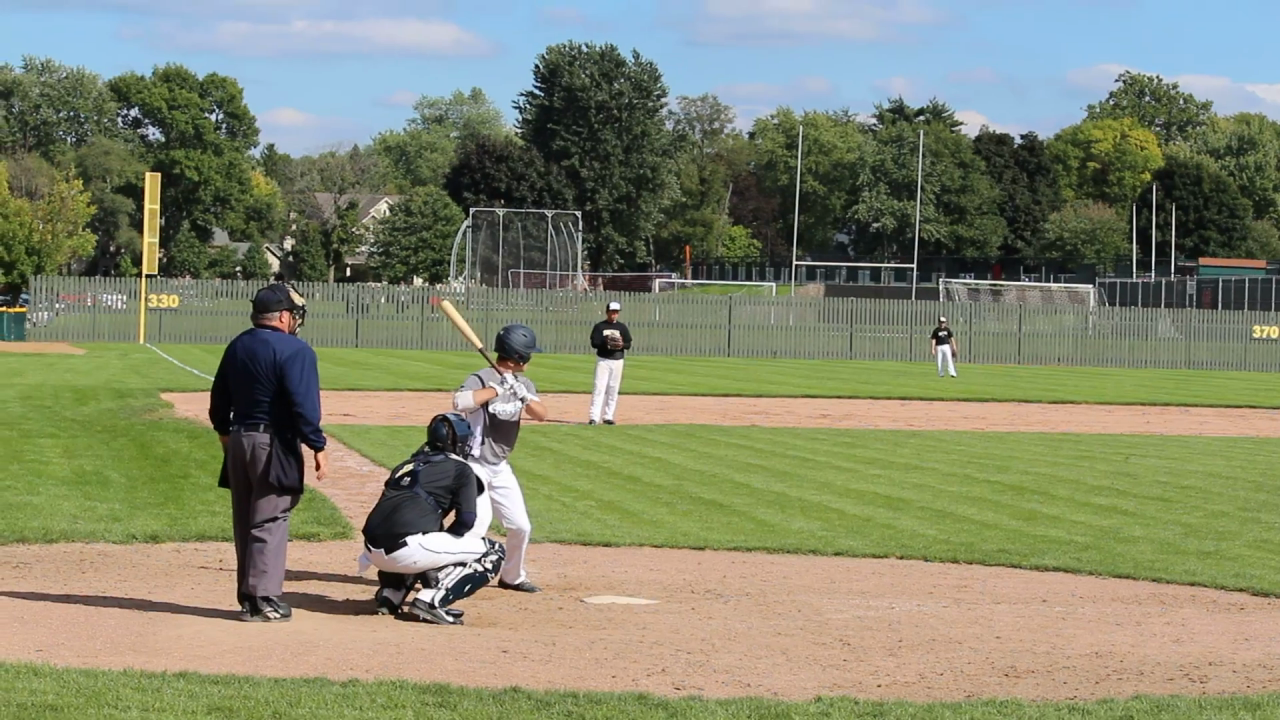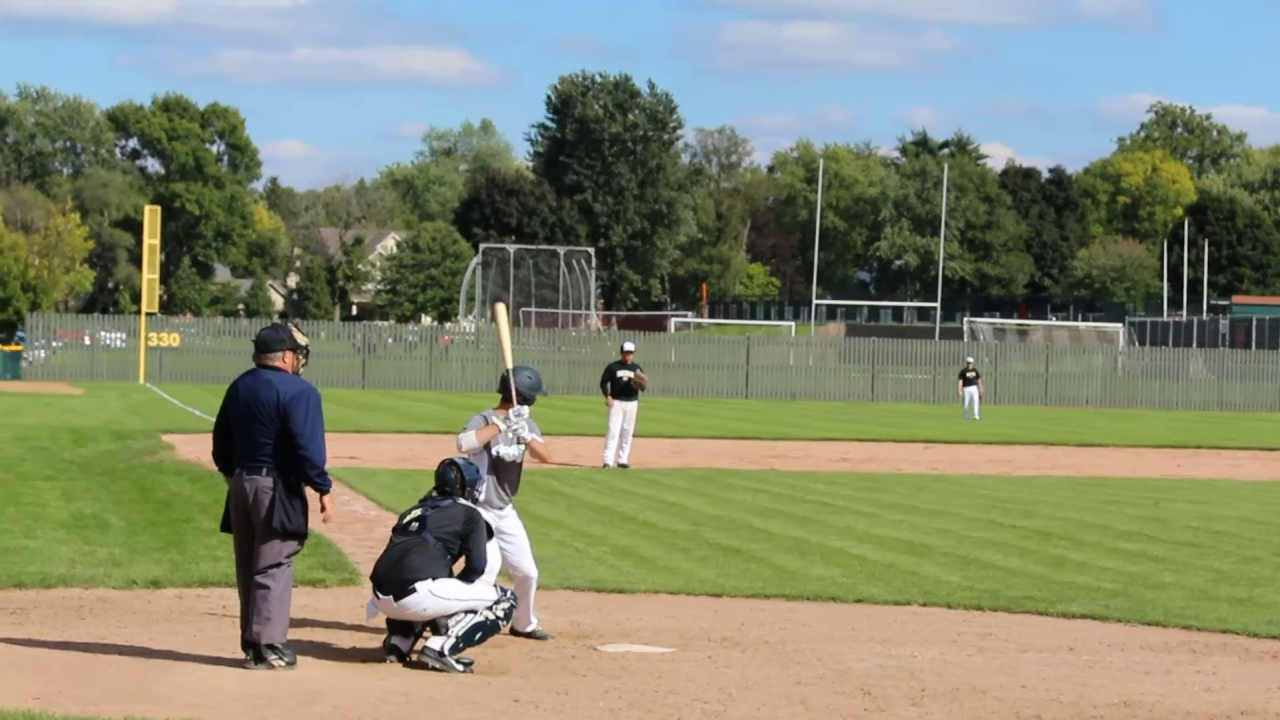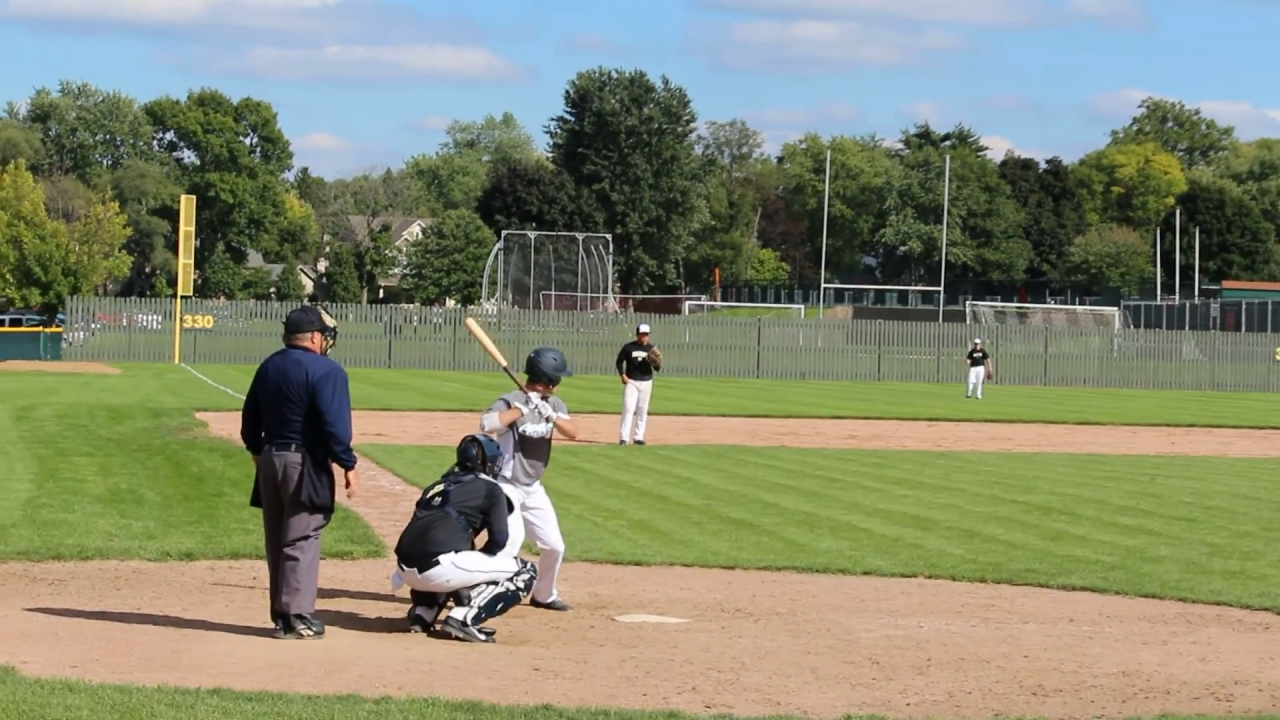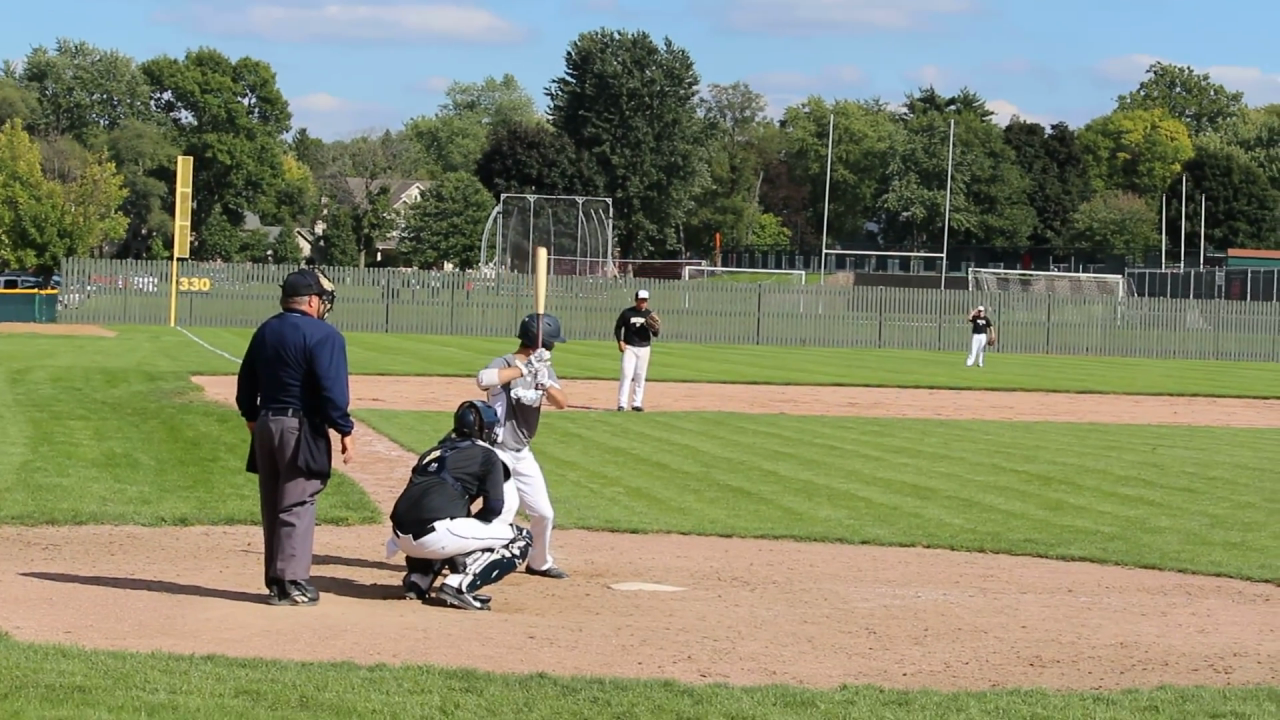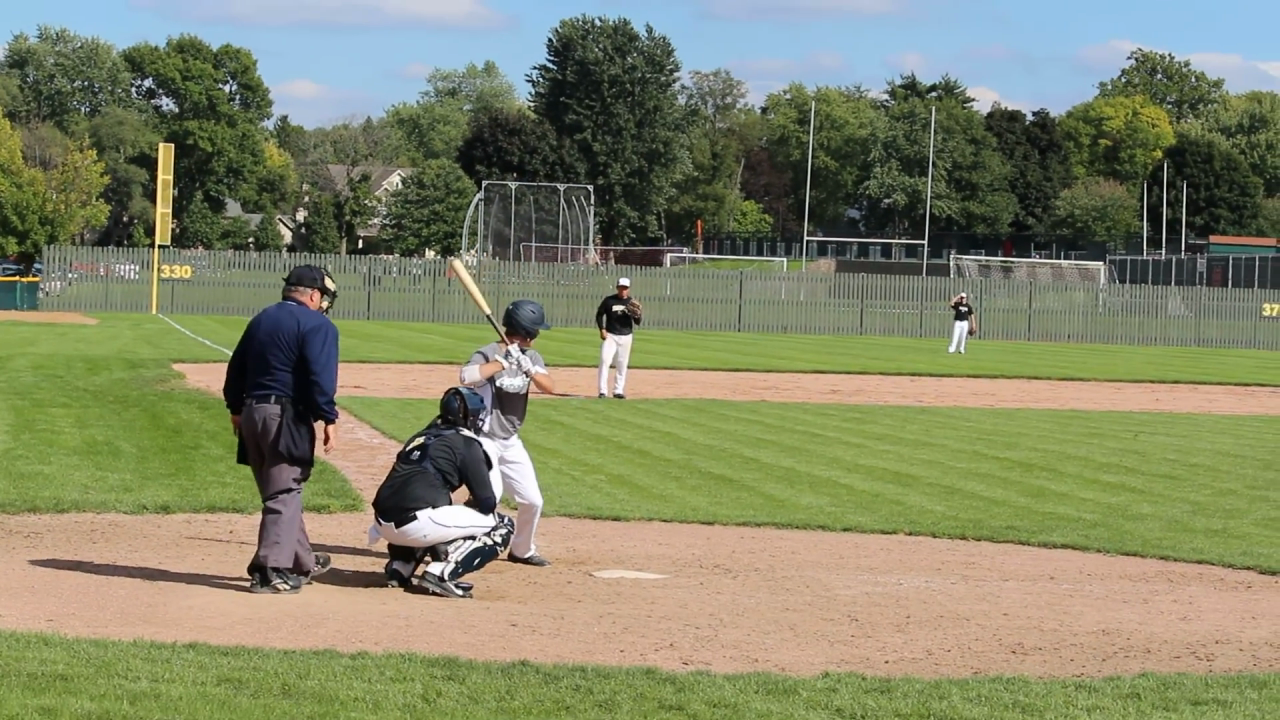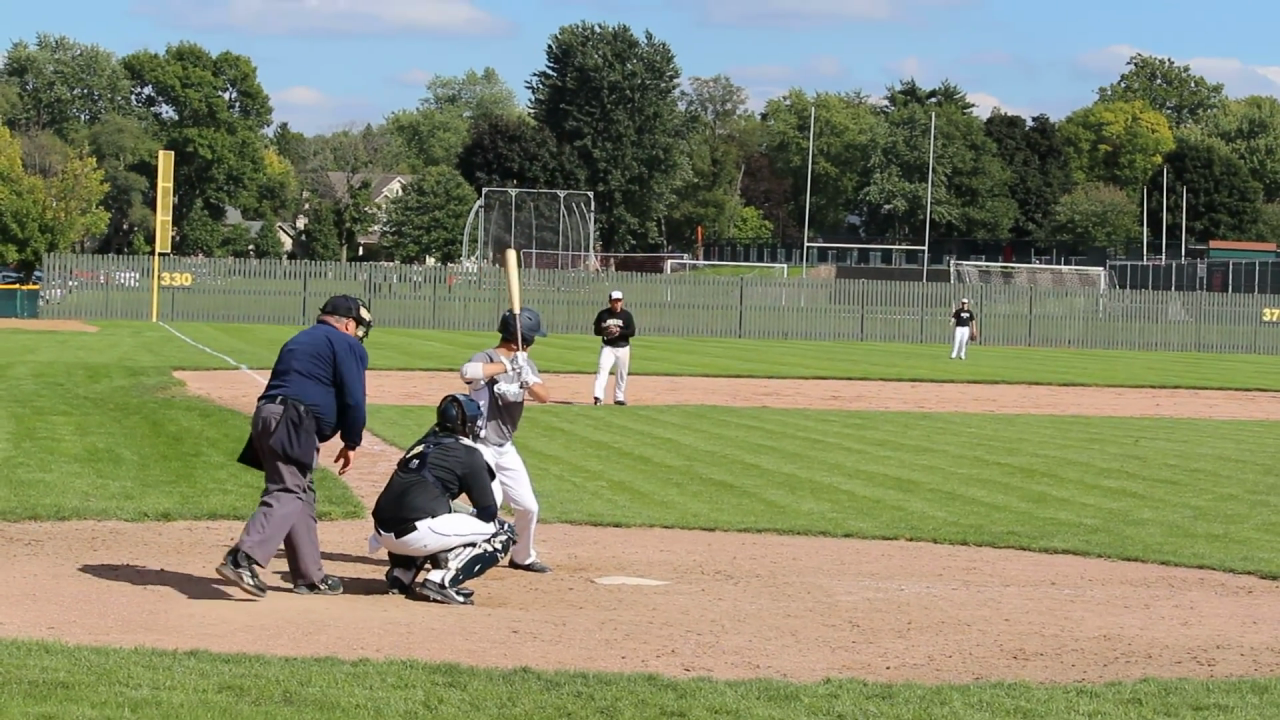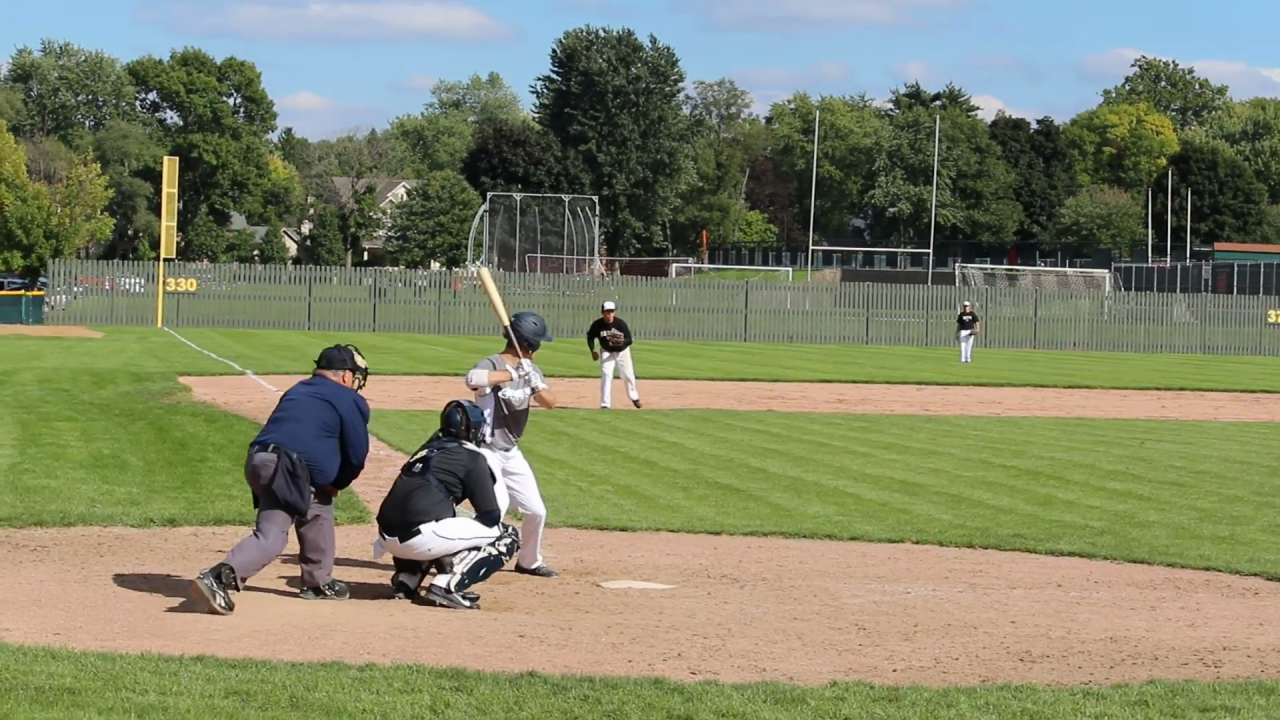
dt=0.5s
person 1, frame 1
left shoulder: (236, 346)
right shoulder: (295, 350)
left elbow: (219, 396)
right elbow: (304, 404)
left wrist: (225, 432)
right wrist: (317, 446)
left hip: (239, 442)
right hip: (274, 445)
left knee: (245, 521)
right knee: (270, 522)
left ankle: (248, 596)
right ankle: (263, 599)
person 1, frame 2
left shoulder: (238, 387)
right shoulder: (298, 390)
left elbow: (221, 438)
right elbow: (308, 446)
right wrist: (322, 489)
left hip: (241, 485)
right hip: (277, 488)
left knee: (248, 567)
right knee: (273, 567)
left ankle: (252, 644)
right ankle: (268, 647)
person 1, frame 3
left shoulder: (268, 366)
right shoulder: (326, 370)
left elbow: (250, 415)
right elbow: (335, 423)
left wrist: (257, 450)
right wrist: (348, 465)
left hip: (270, 460)
right hip: (305, 464)
left knee: (278, 540)
right knee: (302, 540)
left ankle: (282, 614)
right ankle: (296, 618)
person 1, frame 4
left shoulder: (265, 331)
right shoulder: (324, 335)
left elbow: (246, 380)
right elbow: (332, 389)
left wrist: (251, 416)
right wrist: (344, 430)
left hip: (266, 426)
right hip: (302, 429)
left knee: (273, 507)
right knee: (297, 506)
left ankle: (276, 579)
right ankle: (289, 583)
person 1, frame 5
left shoulder: (260, 319)
right shoulder: (318, 325)
left elbow: (236, 367)
right elbow: (321, 378)
left wrist: (236, 408)
right wrist: (328, 419)
left hip: (252, 413)
right hip: (286, 418)
left knee: (281, 491)
right knee: (284, 494)
left ankle: (302, 562)
right ankle: (270, 571)
person 1, frame 6
left shoulder: (299, 340)
right shoulder: (348, 345)
right elbow: (353, 399)
right wrist: (351, 443)
left hip: (267, 415)
right hip: (293, 422)
left knee: (301, 498)
right knee: (286, 495)
left ankle: (309, 576)
right ankle: (242, 560)
person 1, frame 7
left shoulder: (298, 390)
right shoulder: (351, 401)
right elbow: (356, 456)
left wrist: (326, 484)
right wrist: (336, 484)
left hip: (260, 460)
right hip: (286, 469)
left knee: (318, 507)
right knee: (270, 537)
left ankle: (318, 582)
right ankle: (219, 578)
person 2, frame 1
left shoulder: (523, 383)
right shoulder: (481, 378)
left elbow: (542, 415)
right elbow: (459, 403)
left wrist: (525, 398)
right wrist: (498, 387)
left hip: (500, 467)
right hip: (473, 465)
left knee: (520, 525)
right knee: (477, 524)
left ankle: (512, 577)
person 2, frame 2
left shoulder: (526, 423)
right shoulder: (484, 419)
left elbow: (545, 457)
right elbow: (463, 444)
left wrist: (526, 437)
right wrist: (503, 424)
left hip: (505, 511)
right hip: (478, 511)
left knee: (527, 572)
right knee: (486, 569)
left ankle: (523, 624)
person 2, frame 3
left shoulder: (554, 403)
right shoulder: (510, 401)
left elbow: (573, 433)
right elbow: (486, 424)
left wrist: (551, 415)
right wrist: (523, 408)
left hip: (534, 488)
right hip: (506, 487)
left knee: (554, 546)
right knee: (510, 543)
left ankle: (544, 595)
person 2, frame 4
left shoulder: (544, 367)
right shoulder: (504, 363)
left elbow: (561, 403)
right elbow: (483, 380)
left wrist: (545, 383)
right wrist: (525, 368)
left hip: (523, 453)
right hip: (497, 451)
left knee: (543, 512)
left ankle: (539, 562)
person 2, frame 5
left shoulder: (531, 356)
right shoulder: (487, 353)
left elbow: (549, 387)
right elbow: (466, 377)
left wrist: (528, 370)
right wrist: (503, 362)
left hip: (512, 442)
right hip: (484, 440)
left knee: (532, 500)
left ankle: (522, 550)
person 2, frame 6
left shoulder: (525, 363)
right shoulder: (486, 358)
left elbow: (544, 397)
right elbow: (466, 372)
left wrist: (528, 380)
right wrist: (508, 365)
left hip: (505, 447)
right hip: (479, 446)
left knee: (528, 506)
left ankle: (522, 556)
person 2, frame 7
left shoulder: (532, 369)
right shoulder: (491, 363)
left elbow: (550, 402)
right elbow: (472, 379)
left wrist: (537, 386)
right wrist: (513, 373)
left hip: (512, 452)
right hip: (485, 451)
left knee: (536, 511)
left ankle: (528, 561)
person 3, frame 1
left shoulder: (407, 465)
right shoulder: (460, 469)
right elbow: (466, 519)
right wrist: (444, 542)
left hip: (375, 550)
right hip: (405, 548)
right knee: (493, 553)
left ankle: (390, 594)
right ankle: (431, 601)
person 3, frame 2
left shoulder: (415, 510)
right shoulder: (469, 514)
right elbow: (477, 566)
right wrist: (455, 587)
left hip: (383, 596)
right hip: (414, 595)
right knee: (504, 600)
left ankle: (398, 642)
right ankle: (441, 649)
person 3, frame 3
left shoulder: (438, 485)
right shoulder: (490, 489)
right elbow: (499, 539)
right wrist: (478, 560)
left hip: (408, 569)
right hip: (438, 566)
right knee: (525, 572)
left ankle: (422, 612)
right ankle: (464, 619)
person 3, frame 4
left shoulder: (436, 451)
right shoulder: (487, 455)
right elbow: (494, 506)
right wrist: (471, 524)
left hip: (403, 535)
right hip: (433, 534)
right knee: (520, 539)
left ankle: (417, 580)
right ankle: (459, 586)
person 3, frame 5
left shoulder: (422, 436)
right shoulder: (468, 444)
right elbow: (487, 504)
left hip: (385, 522)
right hip: (415, 523)
right knee: (502, 526)
left ankle: (399, 567)
right ankle: (441, 574)
person 3, frame 6
left shoulder: (423, 445)
right shoulder: (468, 453)
right elbow: (488, 512)
left hip: (385, 531)
right hip: (415, 533)
right knee: (502, 533)
left ankle: (400, 575)
right ankle: (442, 582)
person 3, frame 7
left shoulder: (427, 450)
right shoulder: (471, 457)
right elbow: (490, 516)
left hip: (390, 537)
right hip: (419, 537)
right knee: (507, 537)
left ankle: (406, 580)
right ankle: (447, 586)
